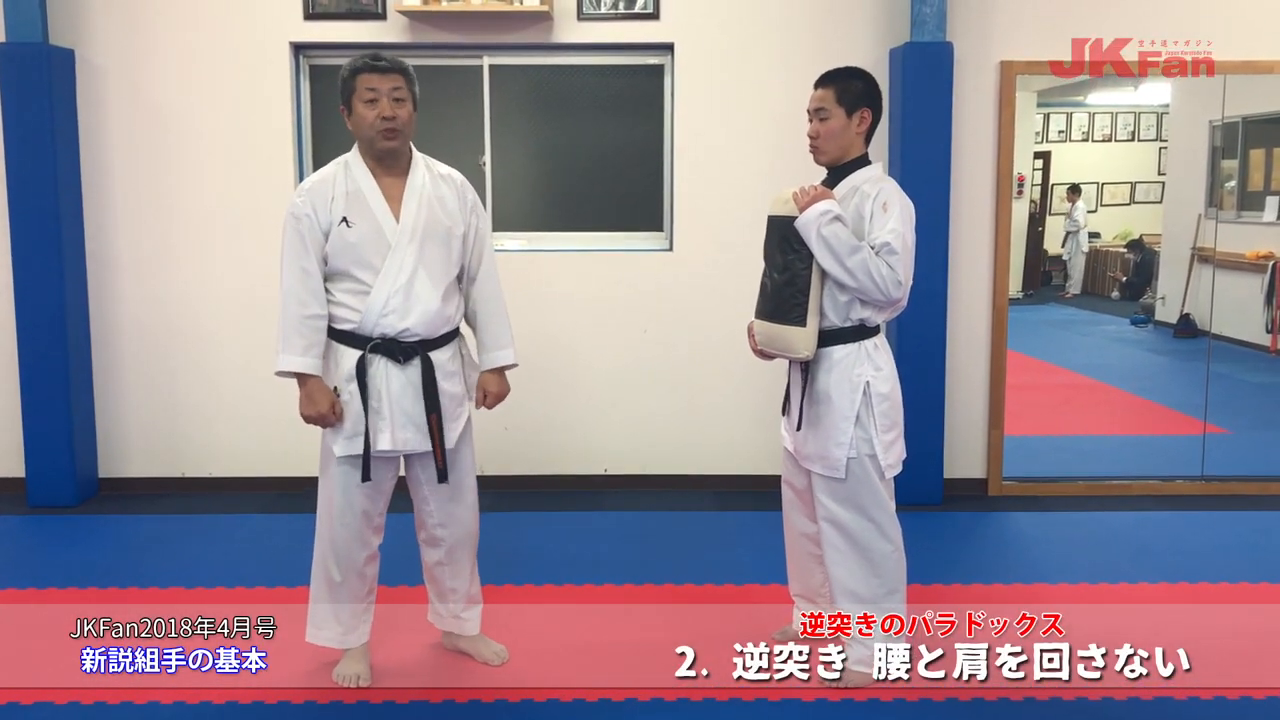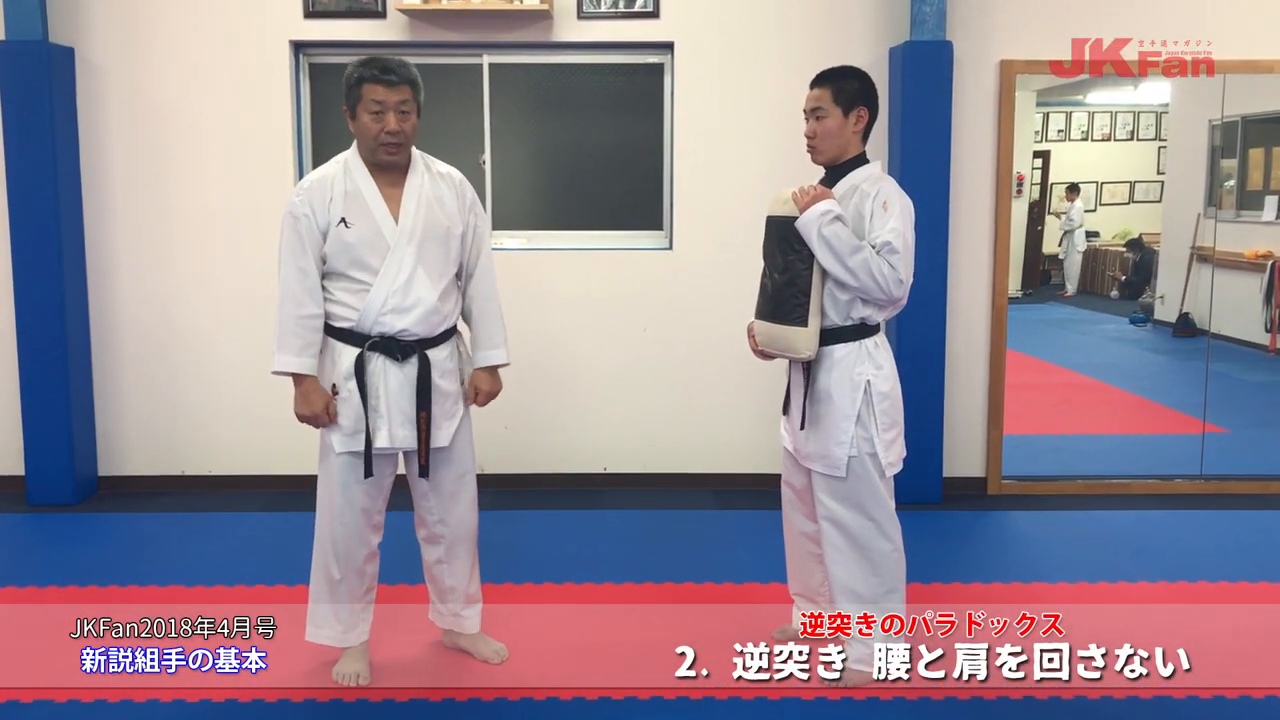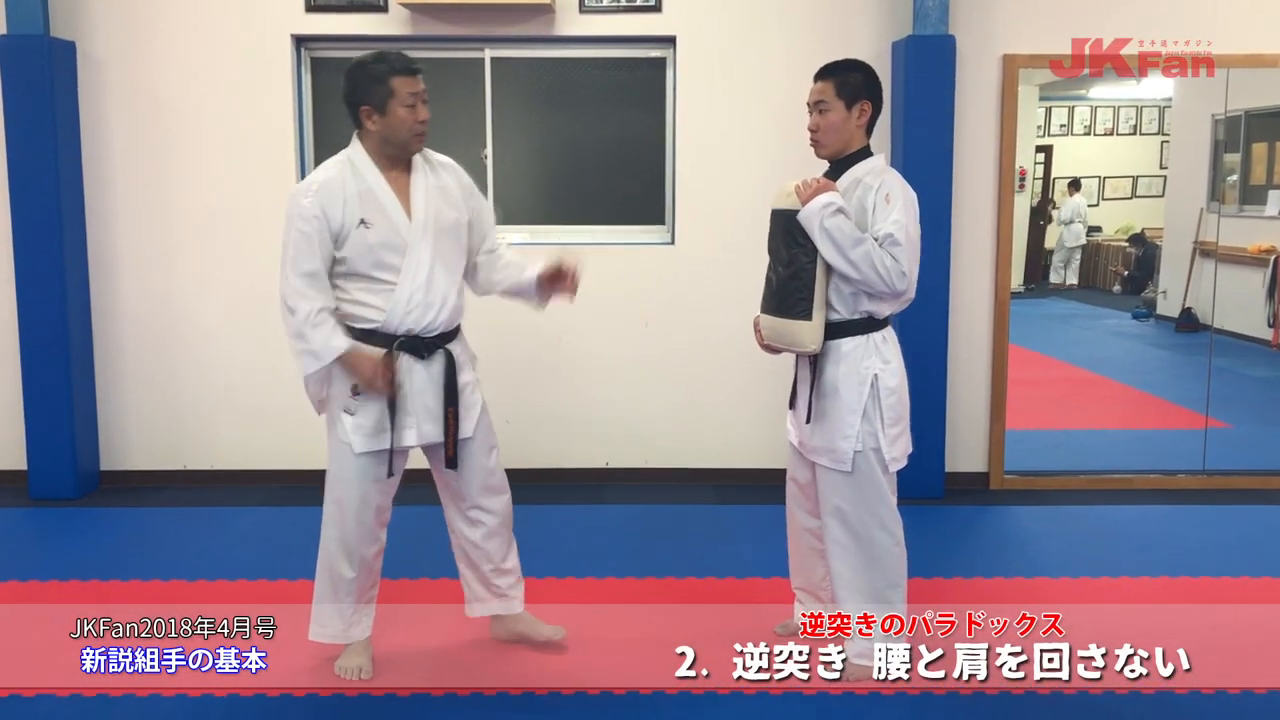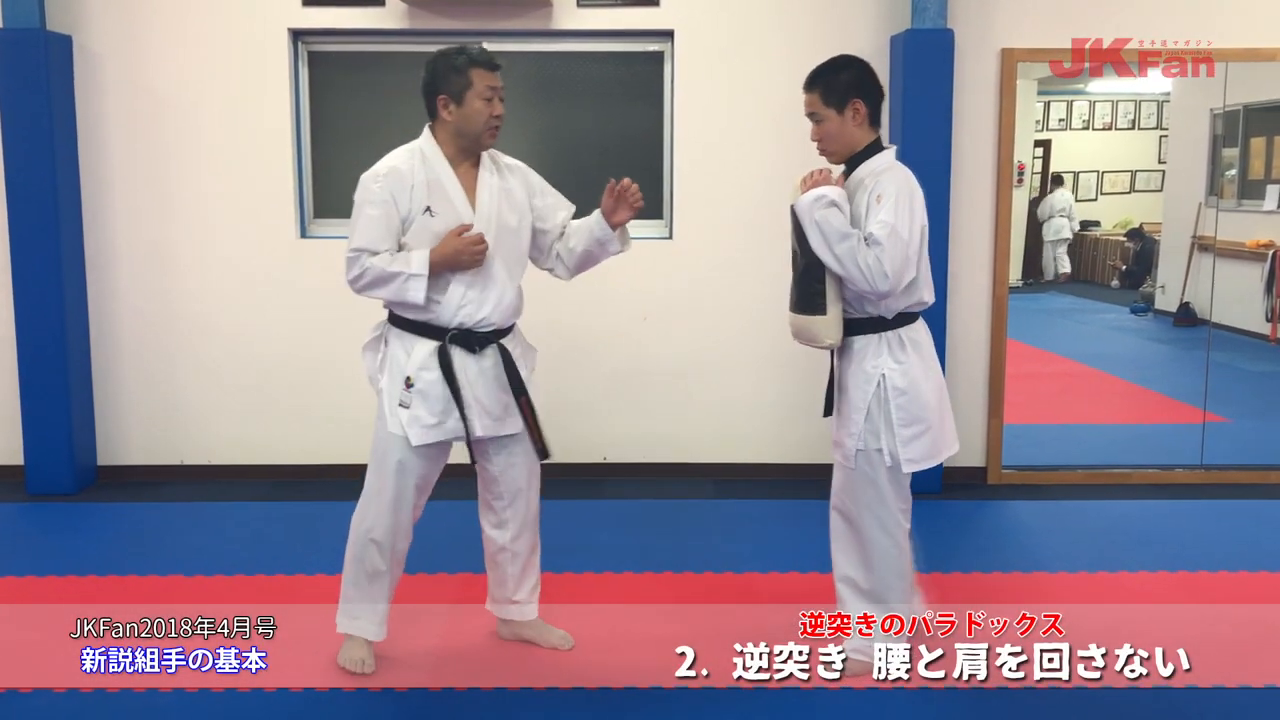
dt=0.5s
person 1, frame 1
left shoulder: (452, 188)
right shoulder: (319, 194)
left elbow: (481, 281)
right elbow: (302, 294)
left wrist: (494, 363)
right wrist: (309, 379)
left hip: (437, 374)
right hip: (358, 377)
left knee: (451, 512)
right knee: (350, 517)
left ankle: (458, 623)
right ankle: (350, 638)
person 1, frame 2
left shoulder: (451, 187)
right shoulder: (318, 194)
left elbow: (478, 280)
right elbow: (300, 294)
left wrist: (487, 360)
right wrist: (304, 378)
left hip: (435, 371)
right hip: (356, 374)
left knee: (451, 508)
right knee: (350, 515)
left ankle: (458, 622)
right ankle: (349, 636)
person 1, frame 3
left shoulder: (447, 176)
right shoulder: (323, 191)
left elbow: (480, 261)
right elbow: (298, 292)
left wrist: (535, 279)
right wrist: (347, 354)
left hip: (445, 364)
right hip: (370, 373)
left knee: (481, 495)
right knee: (357, 513)
left ankle: (505, 610)
right ankle: (348, 632)
person 1, frame 4
left shoulder: (515, 178)
right shoulder: (393, 177)
left elbow: (561, 252)
right elbow: (362, 269)
left wrist: (609, 223)
right wrist: (435, 260)
left hip: (497, 362)
right hip: (421, 364)
left knee: (514, 493)
right knee: (391, 502)
left ankle: (515, 611)
right ankle: (360, 625)
person 2, frame 1
left shoulder: (881, 195)
right shoulder: (821, 195)
left elbow: (889, 282)
left wrist: (822, 220)
left hip: (853, 373)
right hip: (809, 369)
left knee: (860, 515)
right knee: (806, 505)
left ankle: (873, 645)
right ankle: (817, 614)
person 2, frame 2
left shoulder: (880, 194)
right shoulder: (818, 195)
left elbow: (889, 281)
left wrist: (822, 221)
left hip: (853, 372)
right hip: (809, 369)
left knee: (859, 514)
right knee: (805, 503)
left ankle: (872, 645)
right ankle: (816, 614)
person 2, frame 3
left shoulder: (884, 187)
right shoulder: (826, 188)
left elbow: (892, 274)
left wrist: (824, 212)
left hip: (860, 365)
right hip: (819, 361)
left knee: (861, 510)
right knee: (810, 499)
left ankle: (873, 642)
right ankle: (820, 609)
person 2, frame 4
left shoulder: (889, 183)
right shoulder: (857, 180)
left elbow: (878, 275)
left wrist: (819, 204)
left hip: (884, 362)
right hip: (870, 357)
left knee: (872, 506)
right knee: (859, 498)
left ankle: (877, 635)
right ankle: (884, 608)
